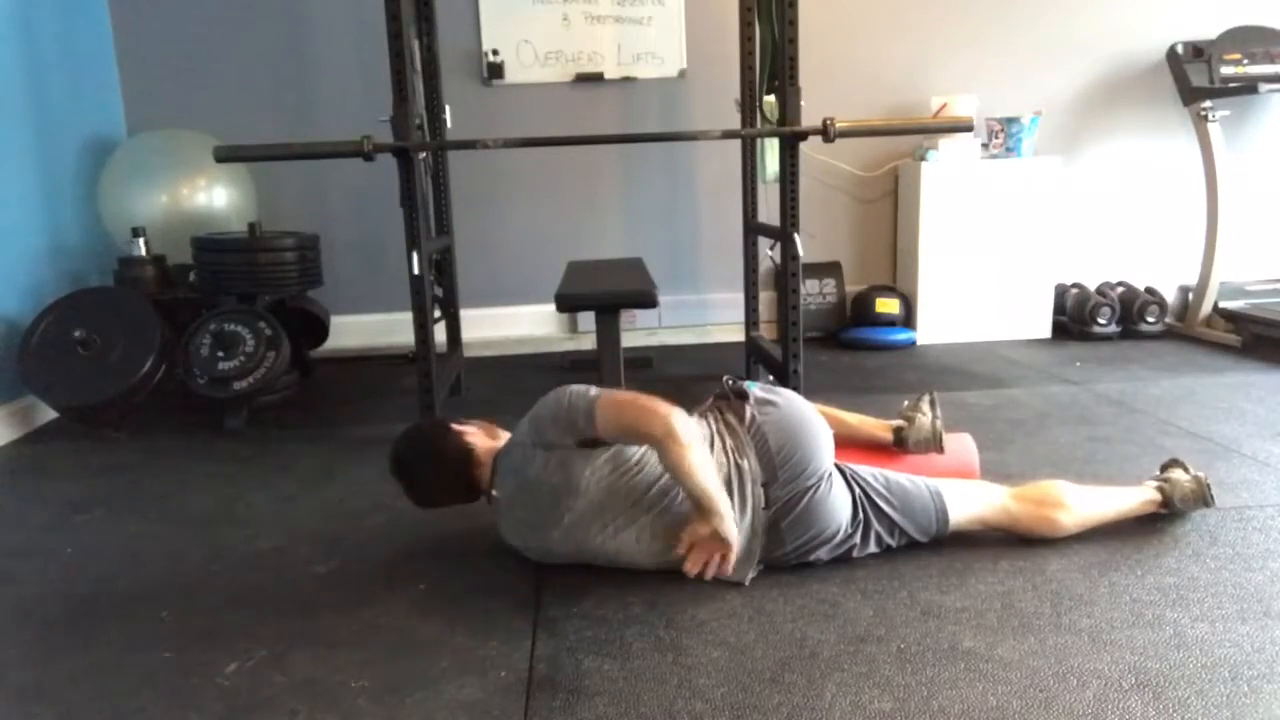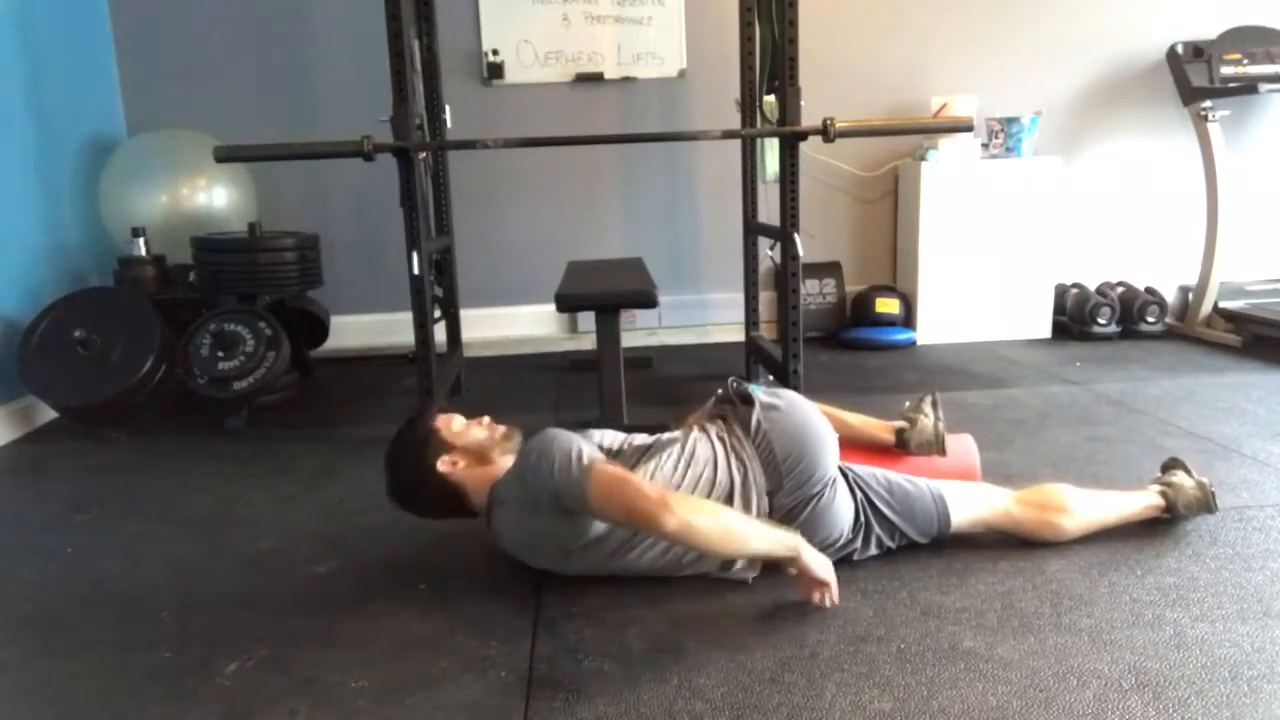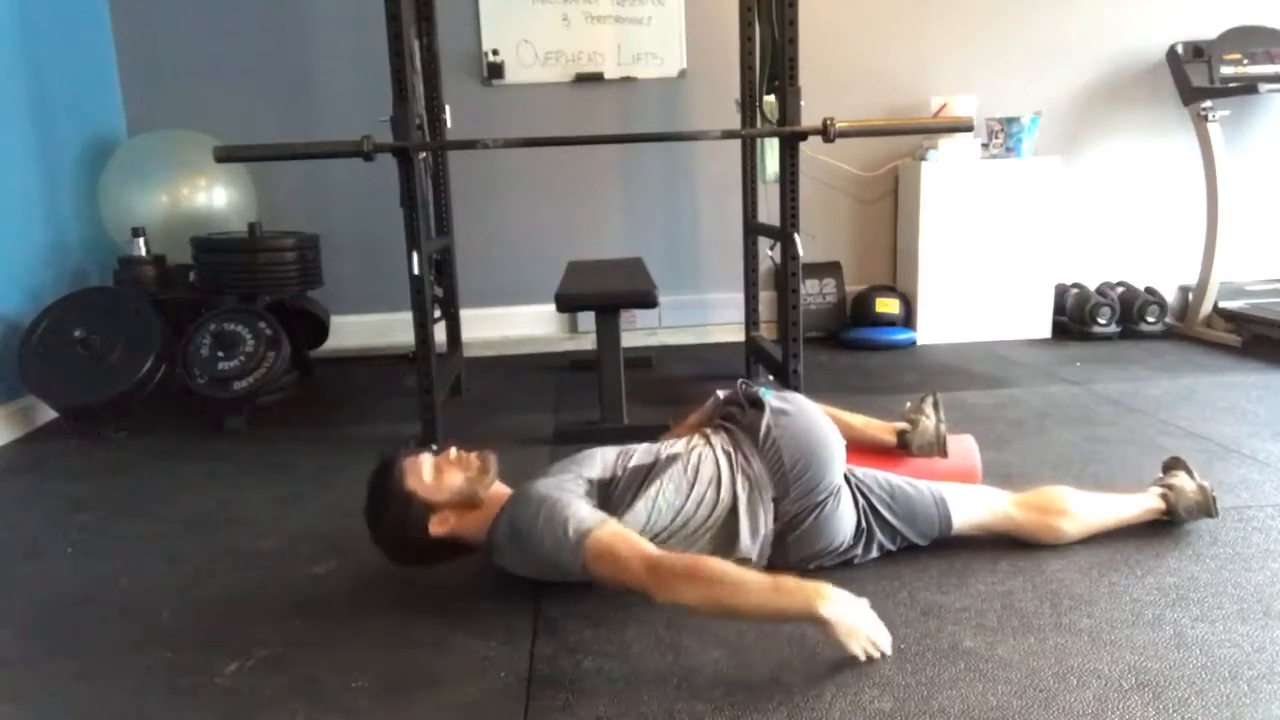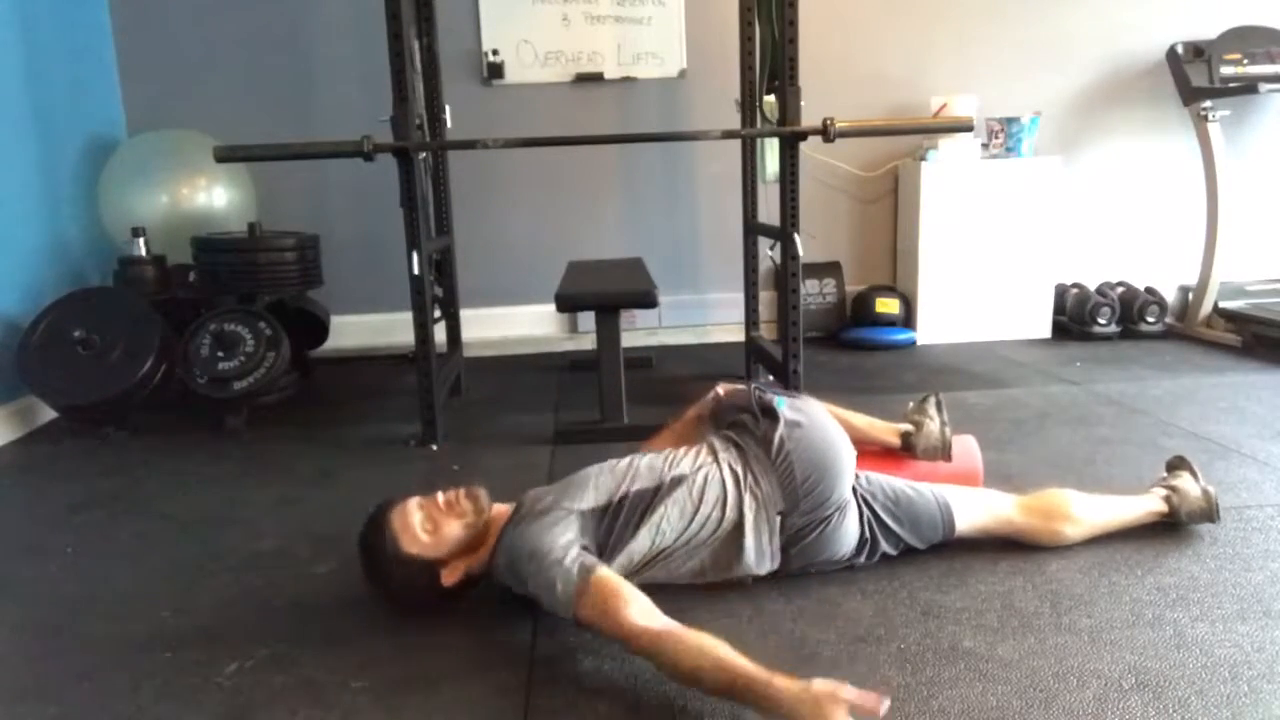
dt=0.4s
person 1, frame 1
left shoulder: (517, 531)
right shoulder: (544, 422)
right elbow: (664, 421)
right wrist: (716, 508)
left hip: (782, 502)
right hip: (799, 519)
person 1, frame 2
left shoulder: (513, 536)
right shoulder: (542, 459)
right elbow: (662, 513)
right wrist: (795, 550)
right hip: (800, 503)
left ankle: (899, 433)
person 1, frame 3
left shoulder: (522, 533)
right shoulder: (538, 516)
right elbow: (661, 576)
left wrist: (694, 419)
right wrist: (816, 602)
right hip: (803, 520)
right knee: (1008, 510)
left ankle: (934, 443)
right ankle: (1162, 496)
person 1, frame 4
left shoulder: (530, 523)
right shoulder: (536, 555)
right elbow: (646, 633)
left wrist: (699, 412)
left hip: (783, 455)
right hip: (805, 526)
right knee: (1008, 513)
